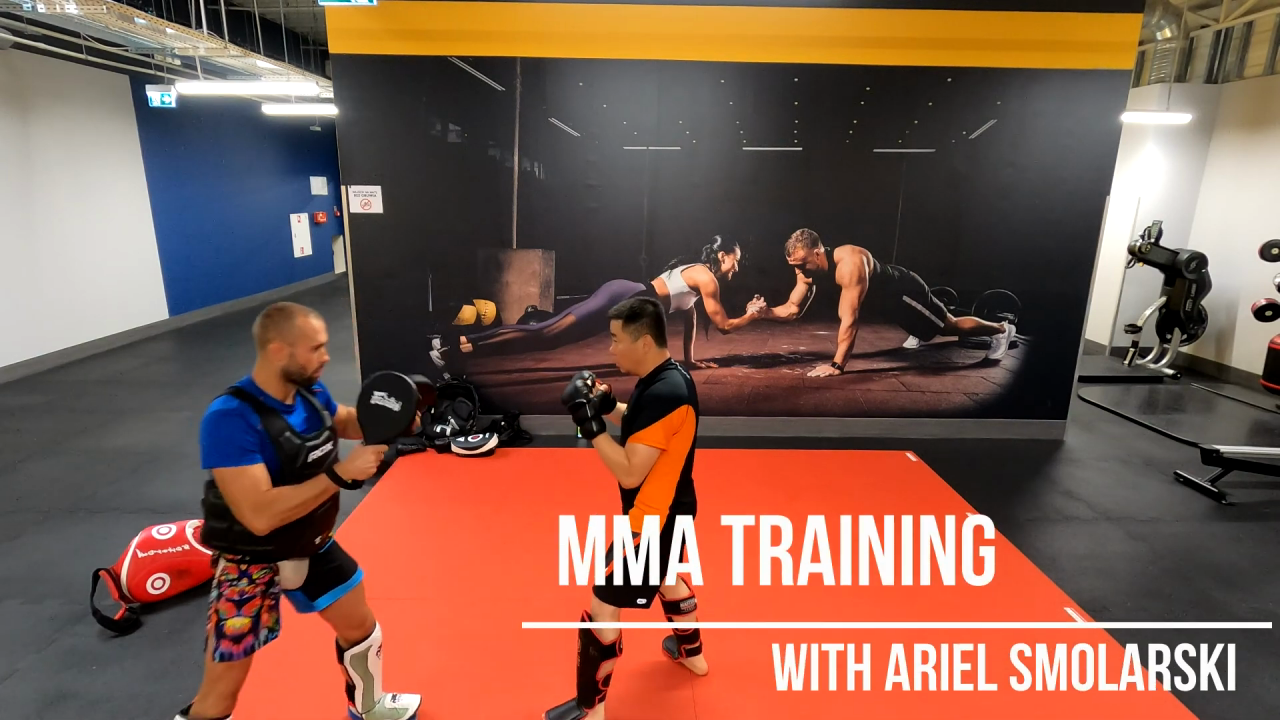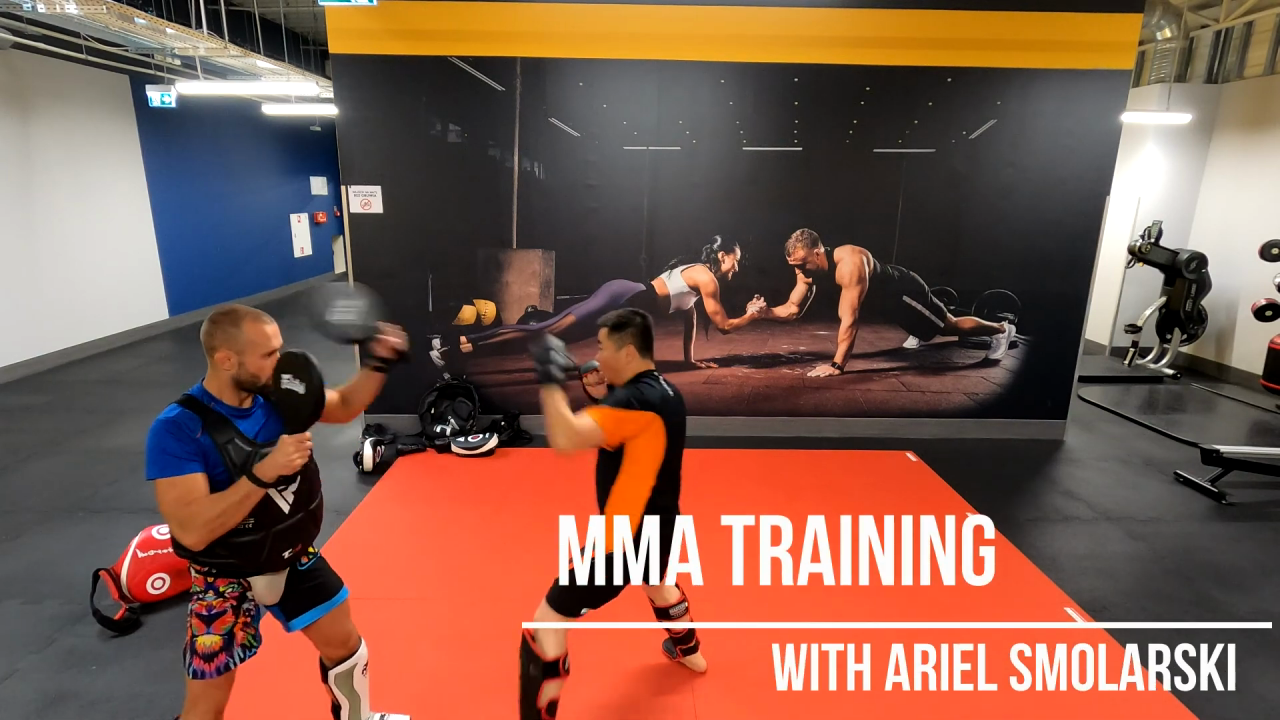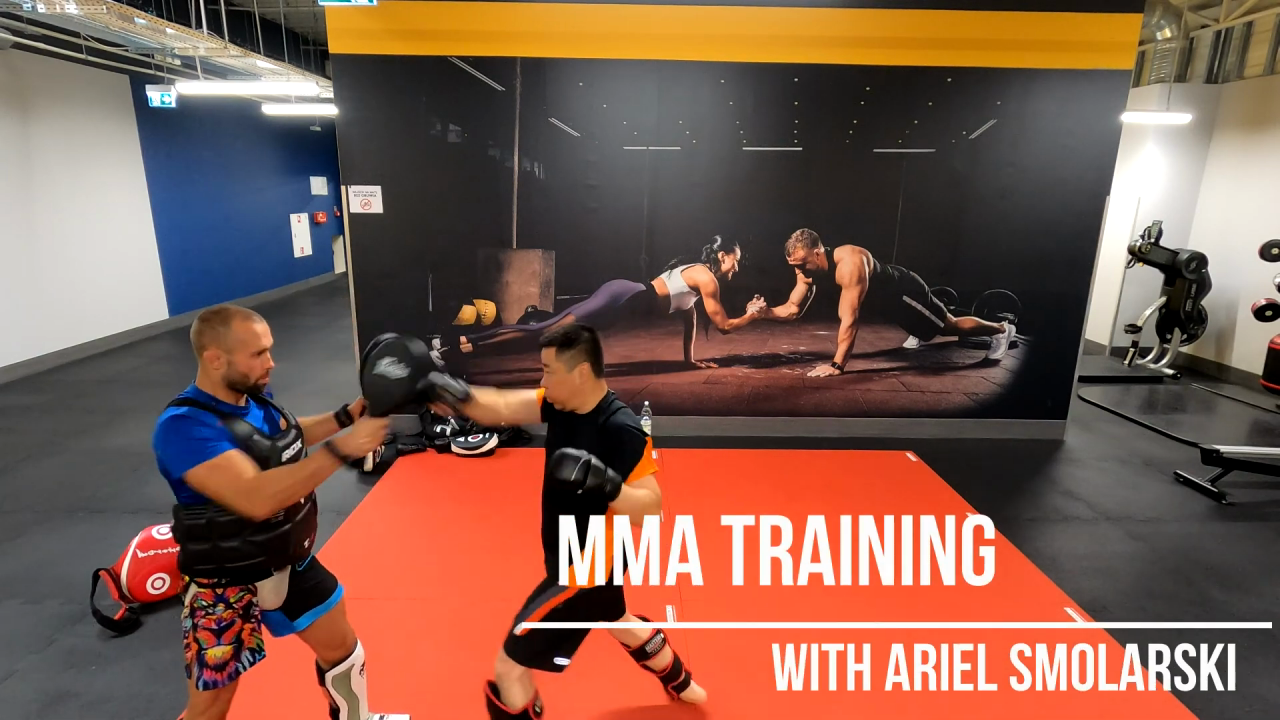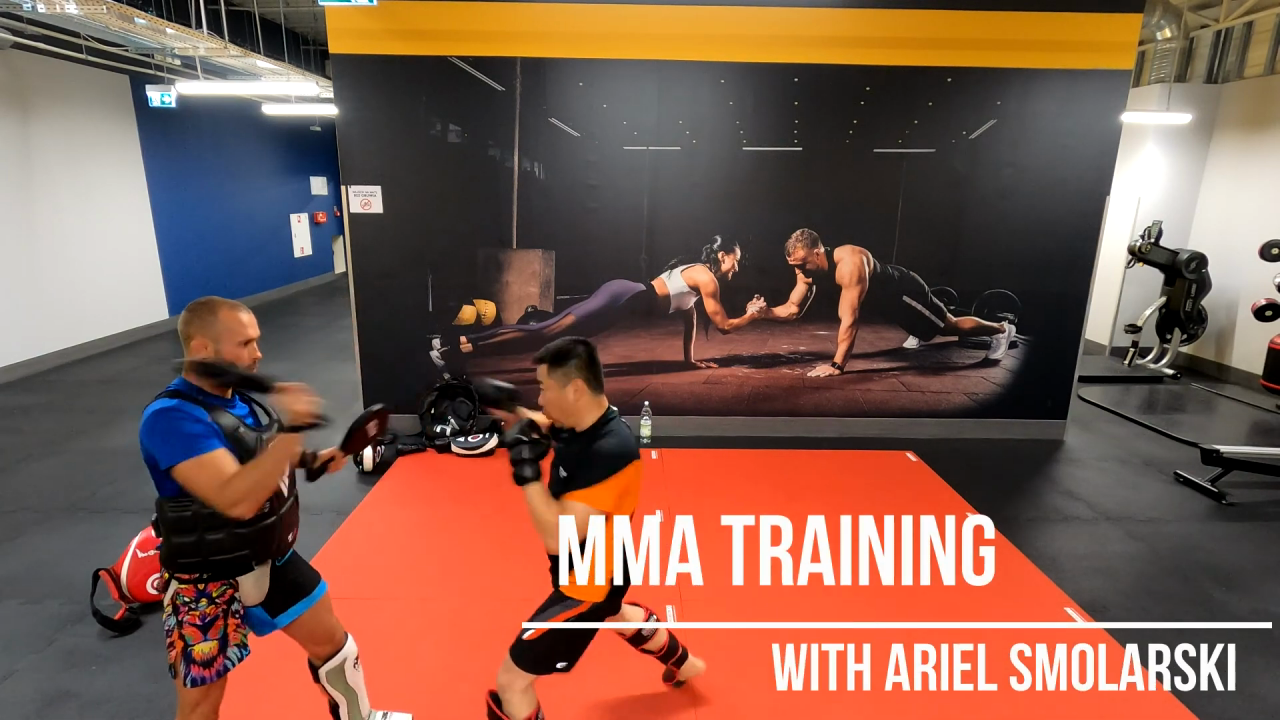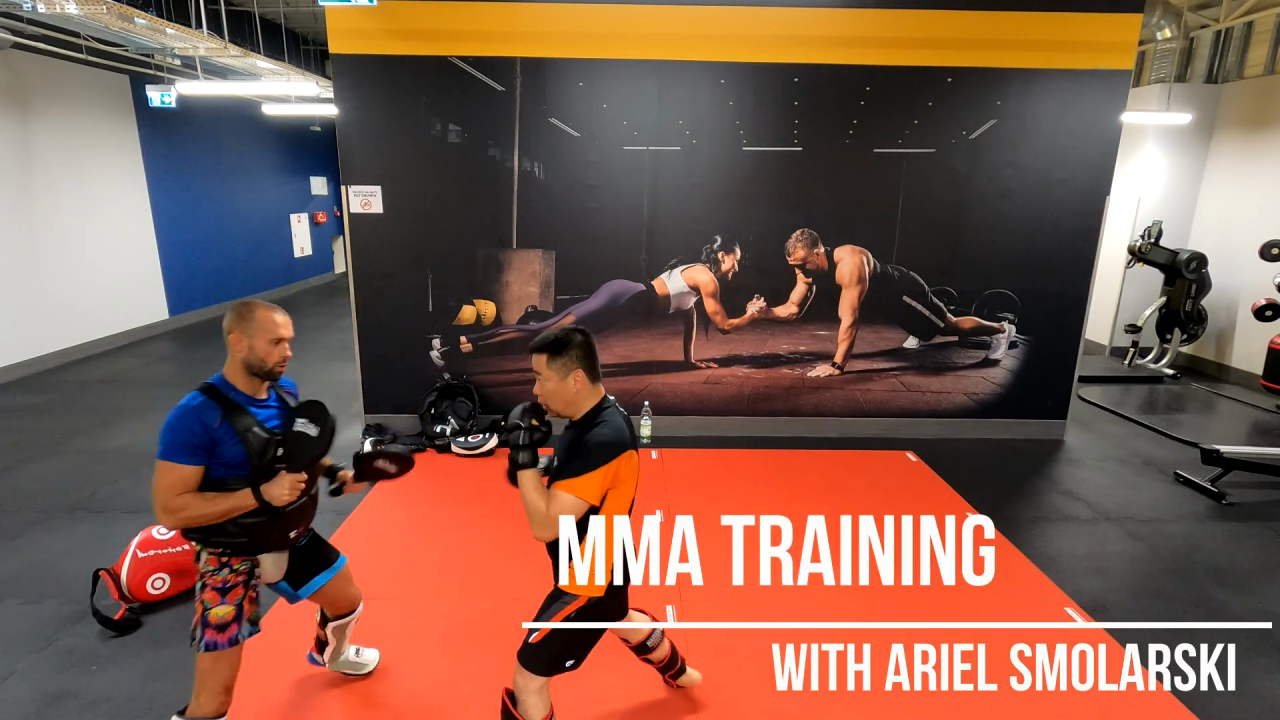
dt=0.4s
person 1, frame 1
left shoulder: (309, 391)
right shoulder: (229, 418)
left elbow: (346, 423)
right elbow: (260, 516)
right wrist: (341, 475)
left hip: (310, 548)
right hip: (250, 567)
left knee: (360, 626)
person 1, frame 2
right shoulder: (176, 429)
left elbow: (343, 407)
right elbow: (192, 532)
left wrist: (377, 364)
right wrist: (263, 473)
left hip: (294, 561)
right hip: (226, 580)
left knee: (345, 643)
person 1, frame 3
left shoulder: (255, 394)
right shoulder: (181, 427)
left elbow: (288, 440)
right elbow: (256, 500)
left wrist: (350, 415)
right wrist: (339, 449)
left hip: (288, 565)
right hip: (225, 587)
left knee: (340, 646)
person 1, frame 4
left shoulder: (239, 392)
right shoulder: (170, 419)
right elbow: (240, 501)
right wrist: (289, 428)
left hip: (270, 559)
right hip: (206, 584)
left knee: (330, 639)
person 1, frame 5
left shoulder: (285, 392)
right shoulder: (195, 417)
right elbow: (170, 510)
left wrist: (332, 471)
right wrist: (261, 495)
left hip: (293, 539)
right hip: (233, 560)
left knee: (347, 600)
left ankle: (330, 653)
person 2, frame 1
left shoulder: (664, 394)
right shoulder: (667, 377)
left elbow: (629, 474)
right elbow: (639, 424)
left wrist: (591, 423)
right wrist: (608, 404)
left hip: (654, 519)
right hip: (670, 511)
left knee: (603, 608)
right knee: (665, 577)
right ankle: (691, 651)
person 2, frame 2
left shoulder: (635, 400)
right shoulder: (661, 390)
left elbow: (564, 439)
left wrist: (550, 380)
right wrist: (603, 396)
right hip: (659, 526)
left knee: (548, 622)
right knee: (656, 581)
right ankle: (689, 651)
person 2, frame 3
left shoulder: (622, 429)
right shoulder: (563, 402)
left elbow: (649, 502)
right elbow: (502, 408)
left wrist: (605, 487)
right wrist: (461, 397)
left hip: (585, 569)
left knee: (510, 671)
right knee: (618, 622)
right ankle: (683, 684)
person 2, frame 4
left shoulder: (610, 452)
right shoulder: (585, 425)
left elbow: (558, 538)
right elbow: (543, 426)
left wrist: (527, 475)
right wrist: (519, 416)
left hip: (586, 583)
right hip: (612, 568)
left knee: (512, 680)
right knee: (615, 613)
right ankle: (682, 664)
person 2, frame 5
left shoulder: (601, 440)
right shoulder: (594, 415)
left elbow: (545, 527)
left wrist: (523, 458)
right wrist: (530, 464)
left hip: (589, 580)
right hip: (608, 568)
left knee: (527, 680)
right knee: (618, 620)
right ankle: (677, 671)
person 3, frame 1
left shoulder: (694, 271)
right shoulder: (706, 278)
left elbow: (689, 317)
right elbow: (724, 325)
left wrist: (690, 359)
right wrist: (751, 314)
left hip: (621, 295)
right hip: (623, 299)
left knee: (545, 332)
right knee: (546, 336)
left ankle: (460, 343)
right ankle: (459, 347)
person 3, frame 2
left shoulder: (694, 271)
right shoulder: (706, 278)
left elbow: (689, 317)
right elbow: (724, 325)
left wrist: (690, 358)
right wrist: (752, 314)
left hip: (621, 295)
right hip: (623, 299)
left knee: (544, 332)
right knee: (546, 335)
left ankle: (459, 342)
right ankle: (459, 346)
person 3, frame 3
left shoulder: (692, 272)
right shoulder: (708, 278)
left elbow: (691, 316)
right elbow: (723, 325)
left wrist: (690, 359)
right wrist: (752, 315)
left hip: (621, 294)
right hip: (623, 300)
left knee: (545, 332)
right knee: (547, 335)
left ankle: (462, 342)
right ankle: (463, 346)
person 3, frame 4
left shoulder: (694, 273)
right shoulder: (707, 278)
left elbow: (690, 317)
right elbow: (724, 325)
left wrist: (690, 358)
right wrist: (752, 314)
left hip: (622, 295)
right hip: (624, 299)
left knee: (546, 333)
right knee: (547, 336)
left ankle: (460, 343)
right ankle: (457, 347)
person 3, frame 5
left shoulder: (694, 272)
right shoulder: (707, 278)
left elbow: (689, 318)
right elbow: (724, 325)
left wrist: (690, 359)
right wrist: (752, 315)
left hip: (622, 294)
right hip: (624, 299)
left knee: (545, 332)
right knee: (547, 334)
left ankle: (458, 343)
right ankle: (458, 345)
person 4, frame 1
left shoulder: (850, 264)
right shoulder: (808, 267)
left elbow: (849, 319)
right elbow: (793, 309)
left wrist: (837, 365)
right wrist: (764, 313)
left hip: (904, 290)
right hip: (886, 293)
left knee: (949, 327)
left ankle: (1001, 330)
right ankle: (918, 335)
person 4, frame 2
left shoulder: (849, 264)
right shoulder: (808, 269)
left elbow: (849, 319)
right elbow: (792, 309)
left wrist: (837, 365)
right wrist: (764, 312)
left hip: (904, 290)
right hip: (886, 294)
left knee: (949, 326)
left ankle: (1001, 330)
right ankle: (919, 333)
person 4, frame 3
left shoulder: (849, 264)
right shoulder: (808, 268)
left elbow: (849, 319)
right elbow: (793, 309)
left wrist: (837, 365)
right wrist: (764, 313)
left hip: (904, 290)
right hip: (886, 293)
left knee: (949, 327)
left ankle: (1000, 330)
right ankle: (918, 335)
person 4, frame 4
left shoulder: (850, 264)
right shoulder: (808, 269)
left elbow: (849, 319)
right elbow: (793, 309)
left wrist: (837, 364)
right wrist: (765, 312)
left hip: (904, 290)
right hip: (886, 294)
left knee: (950, 326)
left ankle: (1001, 330)
right ankle: (919, 333)
person 4, frame 5
left shoulder: (849, 264)
right shoulder: (808, 269)
left elbow: (849, 319)
right elbow: (793, 309)
left wrist: (837, 365)
right wrist: (765, 313)
left hip: (904, 290)
right hip: (885, 294)
left knee: (948, 327)
left ankle: (1001, 330)
right ankle: (919, 334)
